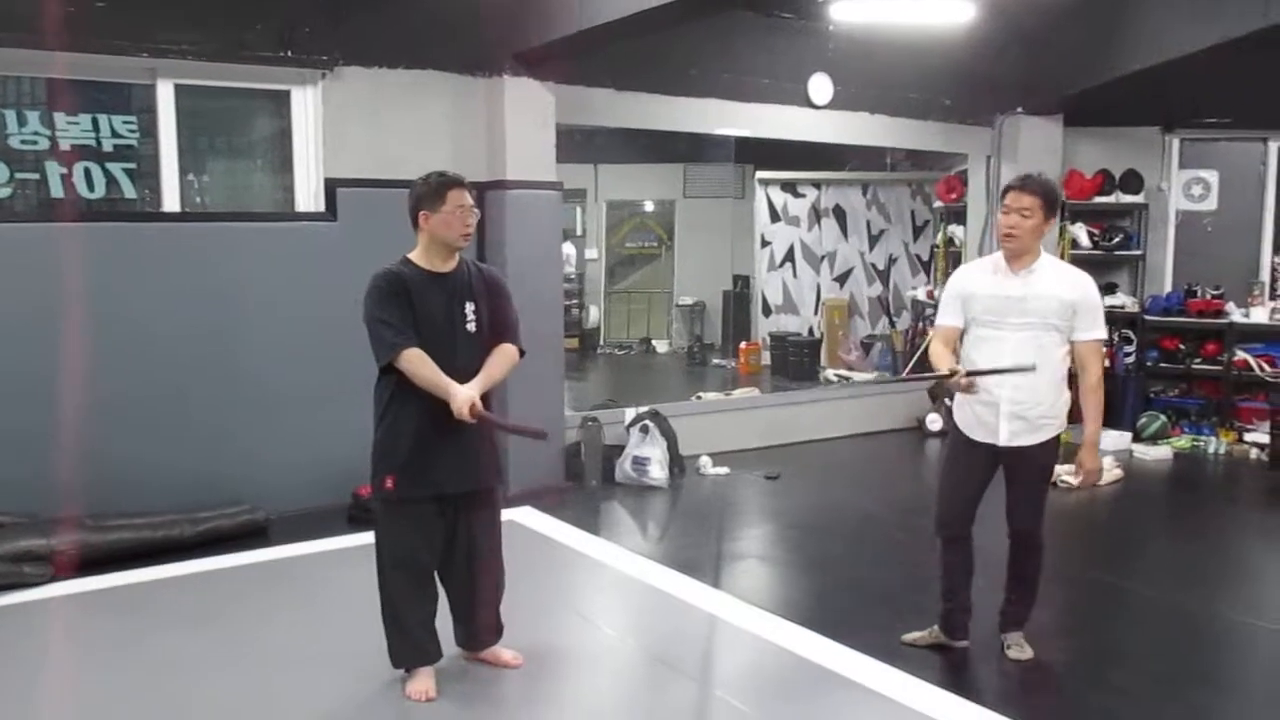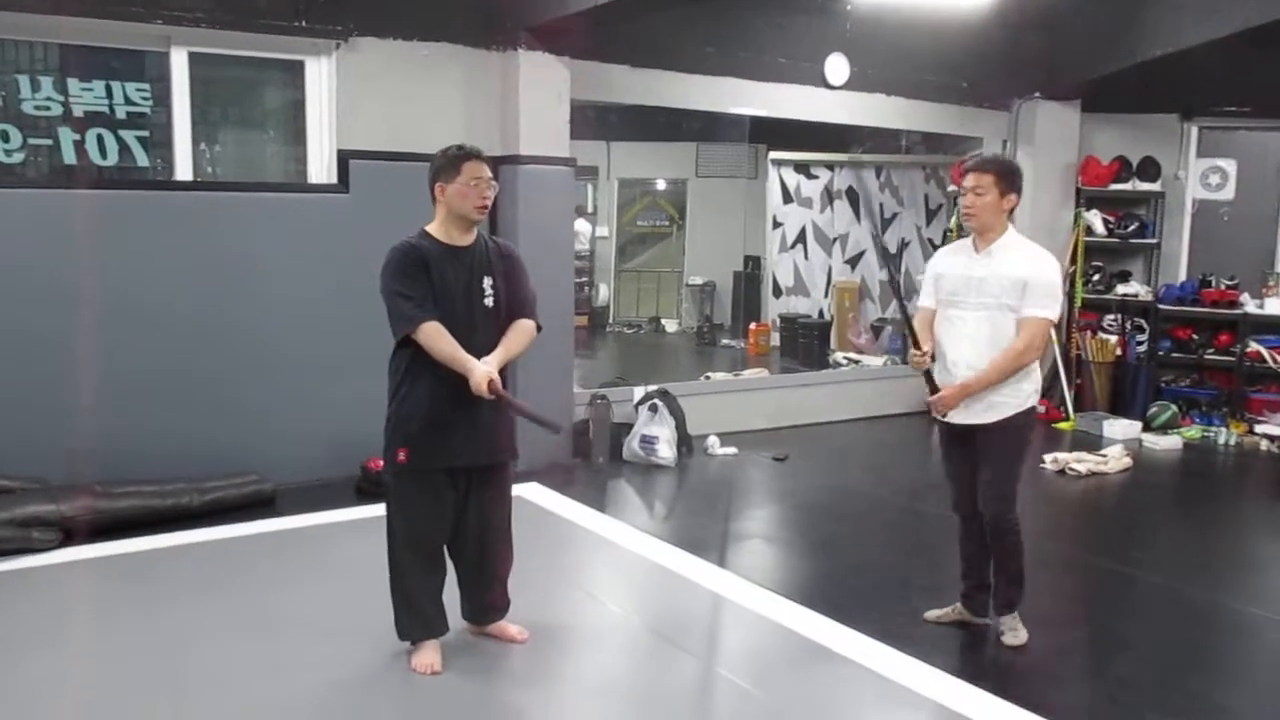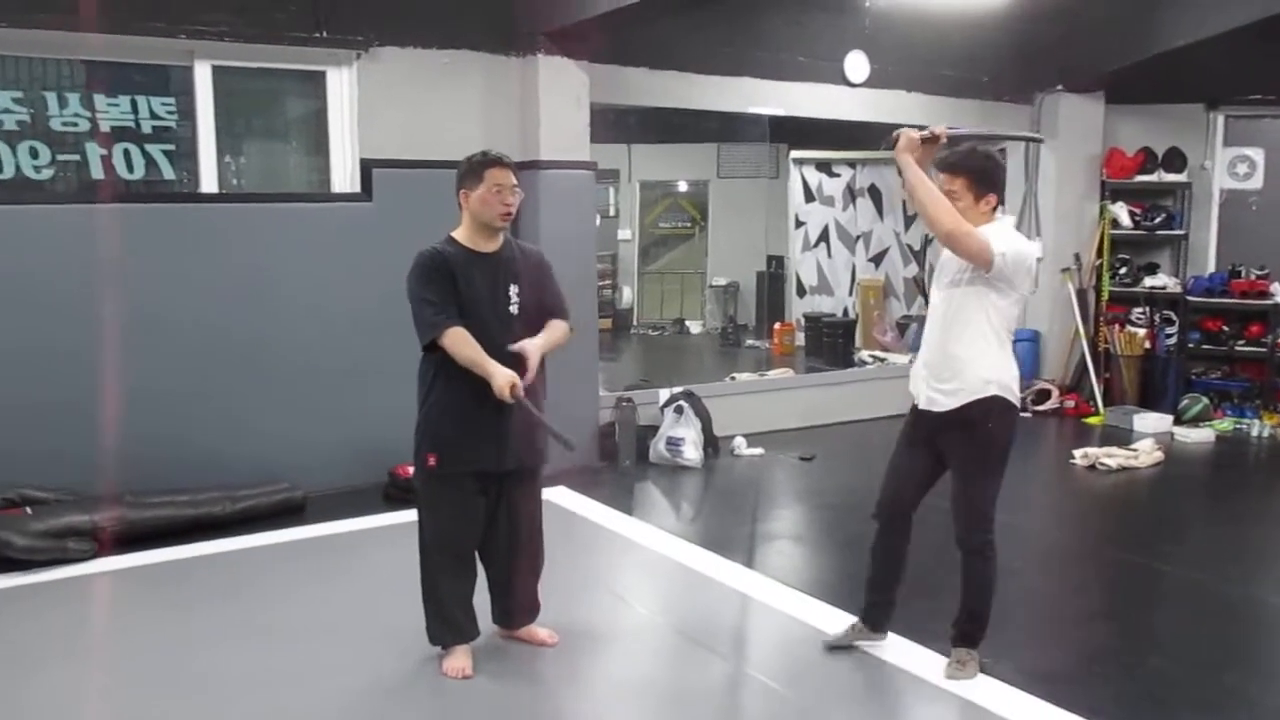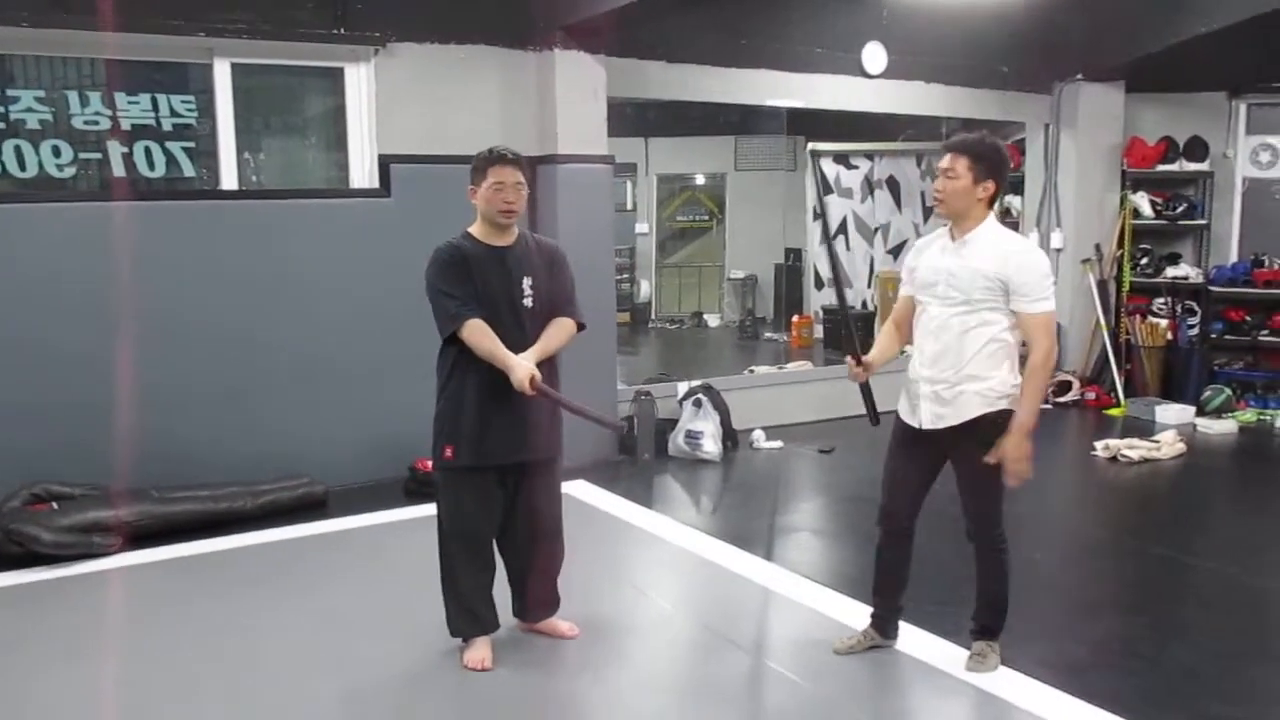
dt=1s
person 1, frame 1
left shoulder: (487, 283)
right shoulder: (390, 285)
left elbow: (508, 346)
right elbow: (404, 353)
left wrist: (475, 388)
right wrist: (452, 391)
left hip: (473, 440)
right hip: (408, 445)
left knee: (479, 551)
right knee: (408, 559)
left ankle: (480, 638)
right ankle: (419, 660)
person 1, frame 2
left shoulder: (504, 258)
right shoulder: (408, 258)
left elbow: (525, 322)
right elbow: (423, 327)
left wrist: (495, 361)
right wrist: (470, 366)
left hip: (487, 417)
right hip: (422, 419)
left knee: (488, 526)
right knee: (419, 532)
left ankle: (487, 613)
right ankle: (424, 633)
person 1, frame 3
left shoulder: (531, 262)
right shoulder: (434, 264)
left elbow: (559, 320)
right elbow: (447, 332)
left wrist: (539, 343)
right wrist: (492, 371)
left hip: (517, 421)
right hip: (452, 425)
left knee: (519, 532)
right knee: (449, 537)
left ankle: (516, 617)
right ankle: (455, 638)
person 1, frame 4
left shoulder: (548, 256)
right shoulder: (451, 259)
left elbow: (566, 319)
right elbow: (468, 324)
left wrist: (531, 358)
right wrist: (509, 364)
left hip: (534, 412)
right hip: (469, 415)
left knee: (539, 523)
right knee: (467, 529)
left ankle: (537, 610)
right ankle: (476, 630)
person 2, frame 1
left shoulder: (1076, 286)
right shoulder: (967, 278)
left elbow: (1090, 369)
right elbow: (940, 342)
left wrist: (1090, 441)
right wrist: (951, 371)
left hip: (1037, 435)
right hip: (972, 428)
left knee: (1026, 533)
right knee: (951, 524)
left ankle: (1013, 629)
right ankle: (952, 626)
person 2, frame 2
left shoulder: (1036, 264)
right shoulder: (943, 260)
left elbow: (1030, 346)
right elbow: (925, 320)
left wrist: (967, 388)
right wrist: (924, 347)
left hip: (1006, 411)
right hip: (952, 410)
left knee: (996, 513)
right knee: (967, 510)
left ankle: (1008, 609)
right ankle: (974, 601)
person 2, frame 3
left shoulder: (1014, 251)
right shoulder: (959, 236)
left elbow: (949, 228)
right elbow: (923, 201)
left wrist: (908, 160)
right wrist: (923, 159)
left hip: (981, 408)
right hip: (930, 402)
left knee: (973, 533)
right knee: (891, 511)
left ankle: (966, 644)
right ankle: (874, 619)
person 2, frame 4
left shoulder: (1018, 256)
right shoulder: (923, 250)
left elbow: (1043, 348)
right elbow: (900, 323)
left wrist: (1021, 431)
right wrist: (869, 361)
left hip: (982, 417)
right hip: (917, 412)
left knee: (984, 533)
right knee: (893, 520)
left ankle: (986, 638)
right ankle: (883, 624)
